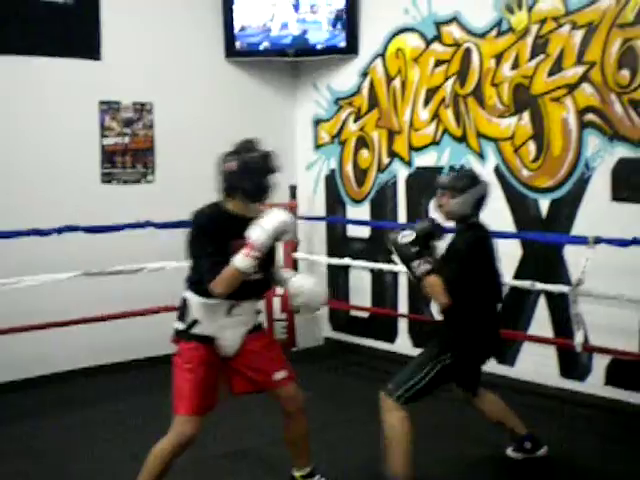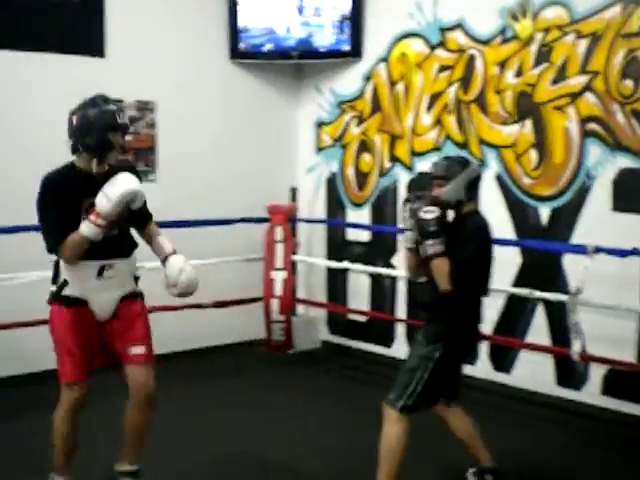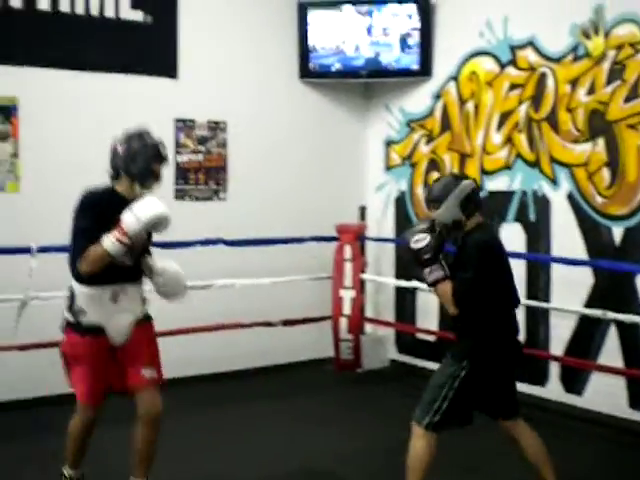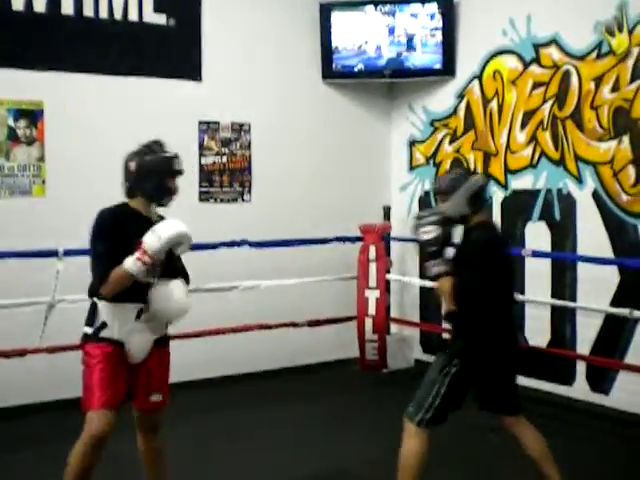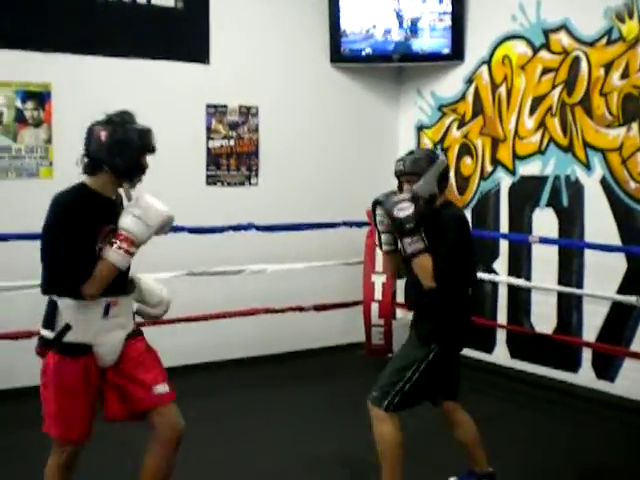
dt=0.5s
person 1, frame 1
left shoulder: (262, 220)
right shoulder: (208, 221)
right elbow: (219, 286)
left wrist: (291, 280)
right wrist: (257, 243)
left hip: (245, 328)
right hip: (200, 333)
left knee: (293, 401)
right knee: (184, 431)
person 1, frame 2
left shoulder: (123, 177)
right shoulder: (57, 184)
left elbow: (143, 222)
right elbow: (67, 252)
left wrist: (171, 256)
right wrist: (103, 212)
left hip: (122, 294)
right hip: (75, 299)
left knee: (144, 387)
right knee: (73, 395)
person 1, frame 3
left shoulder: (144, 205)
right shoulder: (95, 202)
right elbow: (85, 264)
left wrist: (155, 268)
right wrist: (126, 229)
left hip: (133, 319)
right hip: (90, 322)
left knee: (151, 409)
right knee: (88, 410)
person 1, frame 4
left shoulder: (164, 226)
right shoulder: (110, 220)
left elbow: (178, 276)
right elbow: (107, 288)
left wrist: (174, 290)
right wrist: (149, 249)
left hip: (151, 336)
right hip: (108, 335)
left knee: (149, 423)
right knee: (98, 428)
person 1, frame 5
left shoulder: (118, 203)
right shoulder: (68, 205)
right elbow: (87, 285)
left wrist: (135, 284)
right wrist: (131, 236)
left hip: (121, 334)
right hip: (73, 342)
left knee: (171, 426)
right knee: (68, 448)
person 2, frame 1
left shoulder: (467, 241)
right shoulder: (475, 235)
left elbow: (445, 298)
right elbow: (449, 283)
left wrist: (415, 259)
right wrist: (425, 251)
left hip: (461, 336)
right hip: (476, 331)
left knee: (392, 399)
right knee: (472, 389)
right ankle: (528, 440)
person 2, frame 2
left shoulder: (473, 228)
right shoulder: (456, 224)
left elbow: (447, 283)
right elbow: (415, 271)
left wrist: (431, 235)
right wrist: (415, 227)
left hip: (447, 332)
right hip: (446, 328)
left knee: (394, 410)
right knee: (442, 403)
person 2, frame 3
left shoulder: (477, 244)
right shoulder: (480, 238)
left elbow: (455, 304)
right elbow: (456, 292)
left wrist: (428, 260)
right wrist: (434, 256)
left hip: (475, 348)
right hip: (498, 345)
left knee: (423, 427)
right knee: (511, 420)
person 2, frame 4
left shoulder: (479, 242)
right shoulder: (489, 237)
left elbow: (453, 302)
right elbow: (460, 285)
left wrist: (433, 254)
right wrist: (441, 246)
left hip: (470, 345)
right hip: (497, 342)
left knee: (414, 424)
right knee: (512, 418)
person 2, frame 5
left shoulder: (450, 220)
right shoulder: (425, 216)
left elbow: (432, 280)
right elbow: (395, 269)
left wrist: (409, 231)
right wrist: (387, 227)
left hip: (439, 327)
right hip: (435, 324)
left knee: (381, 406)
right knee: (447, 403)
